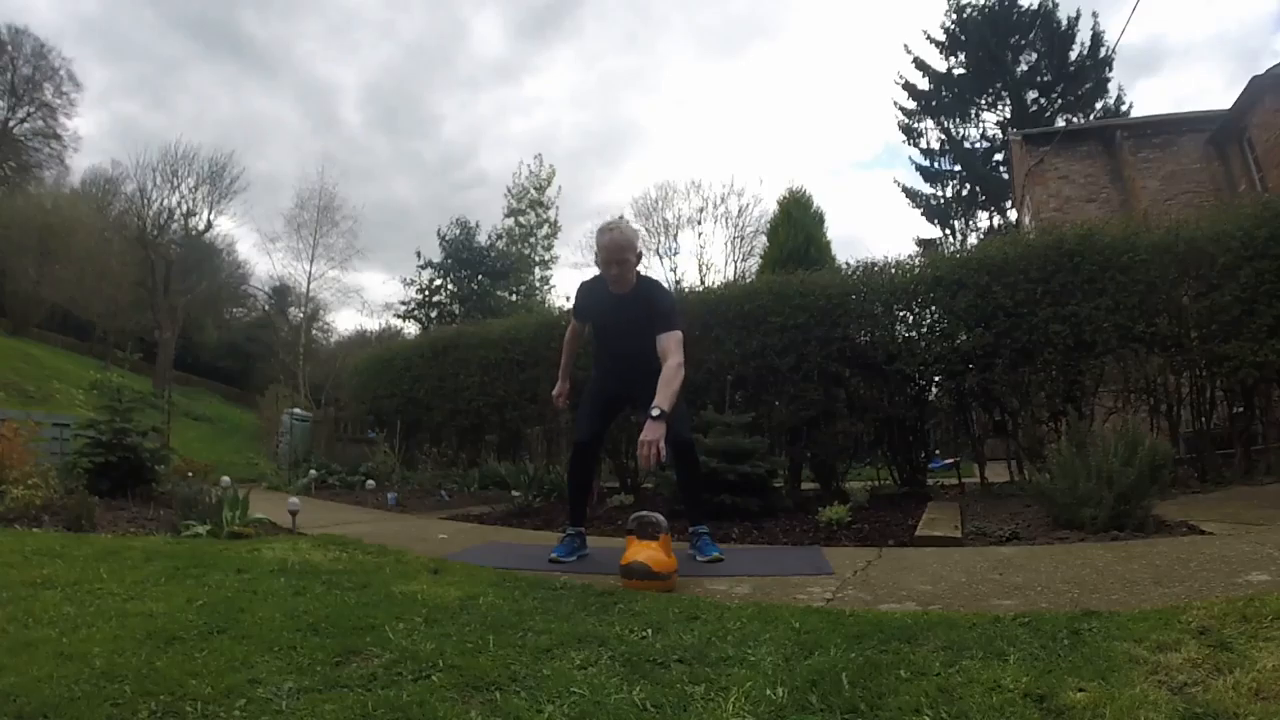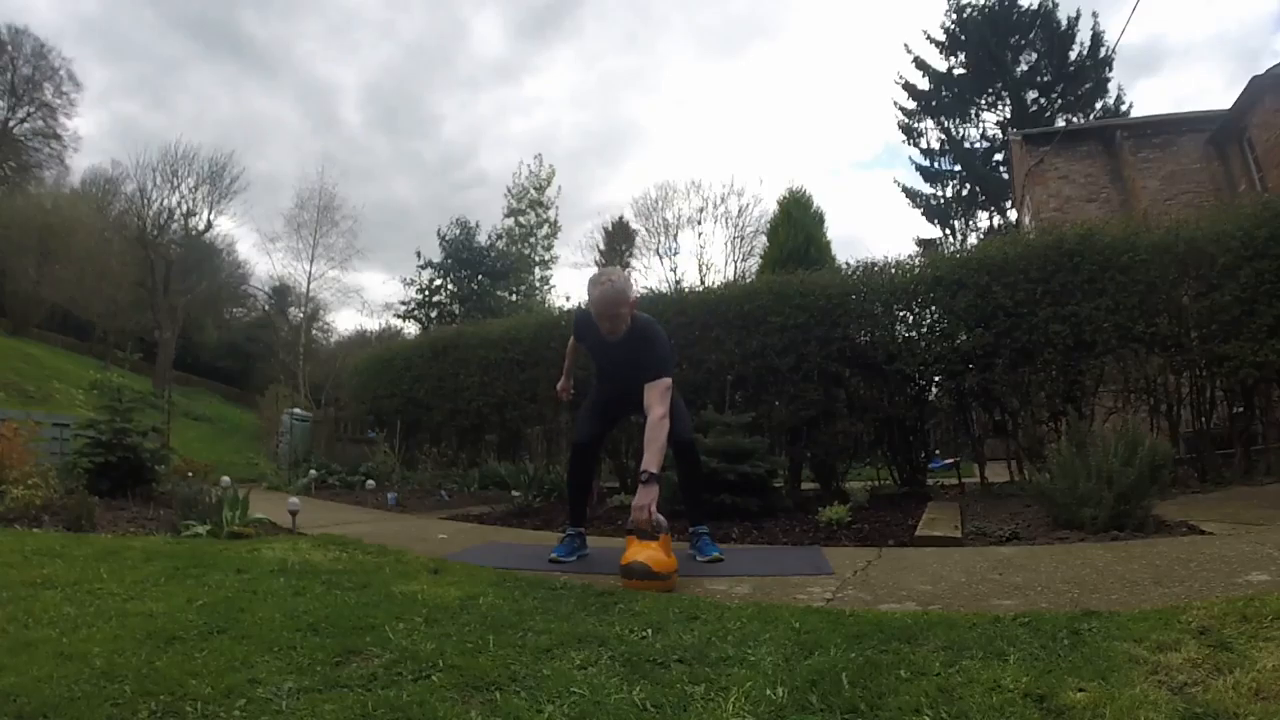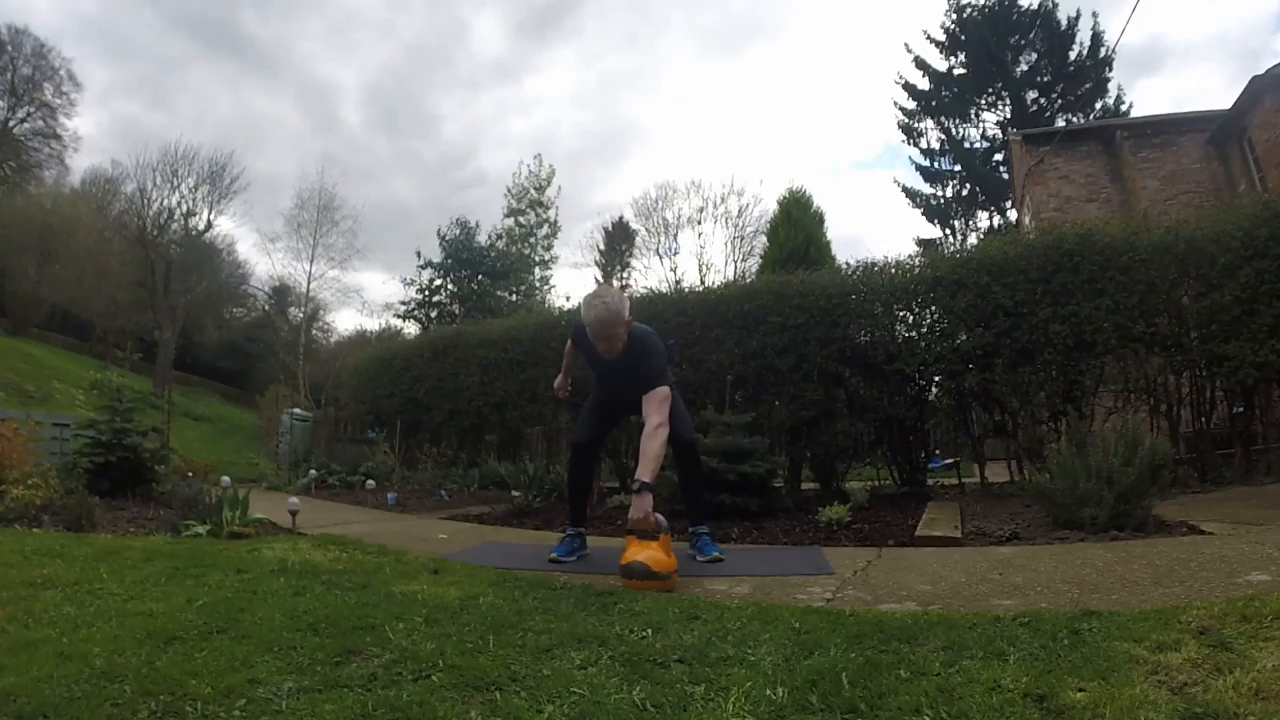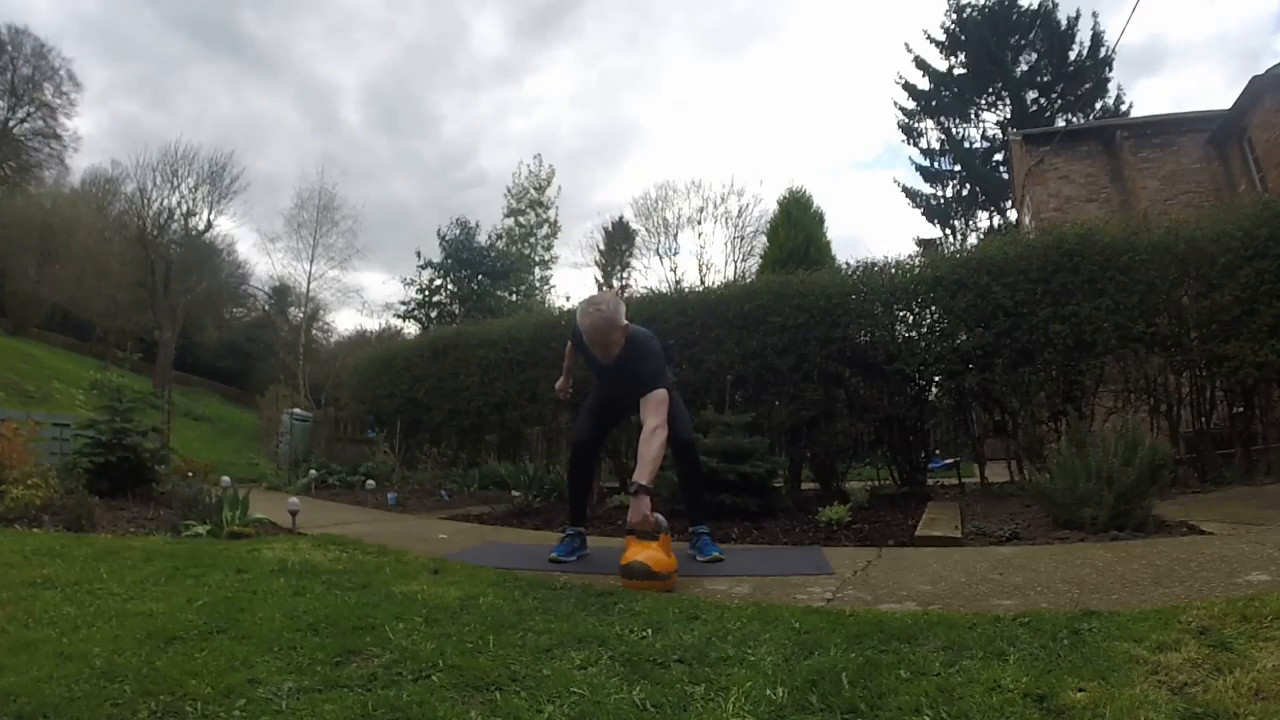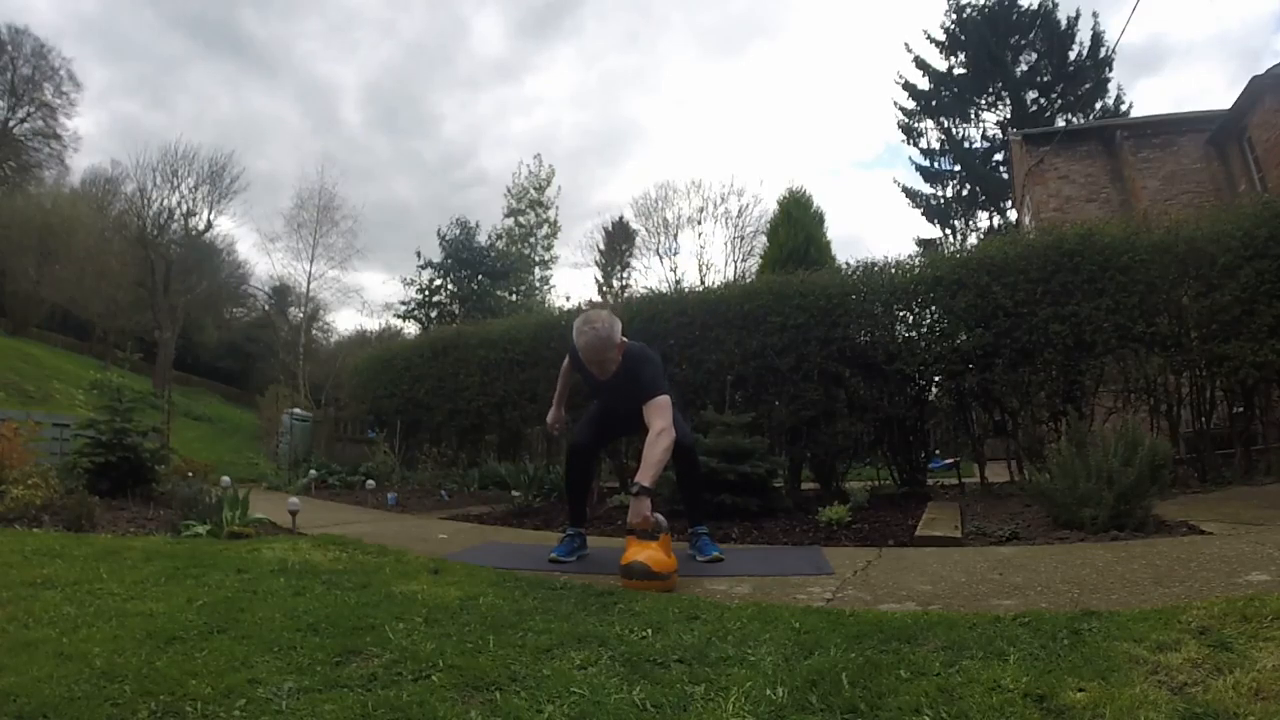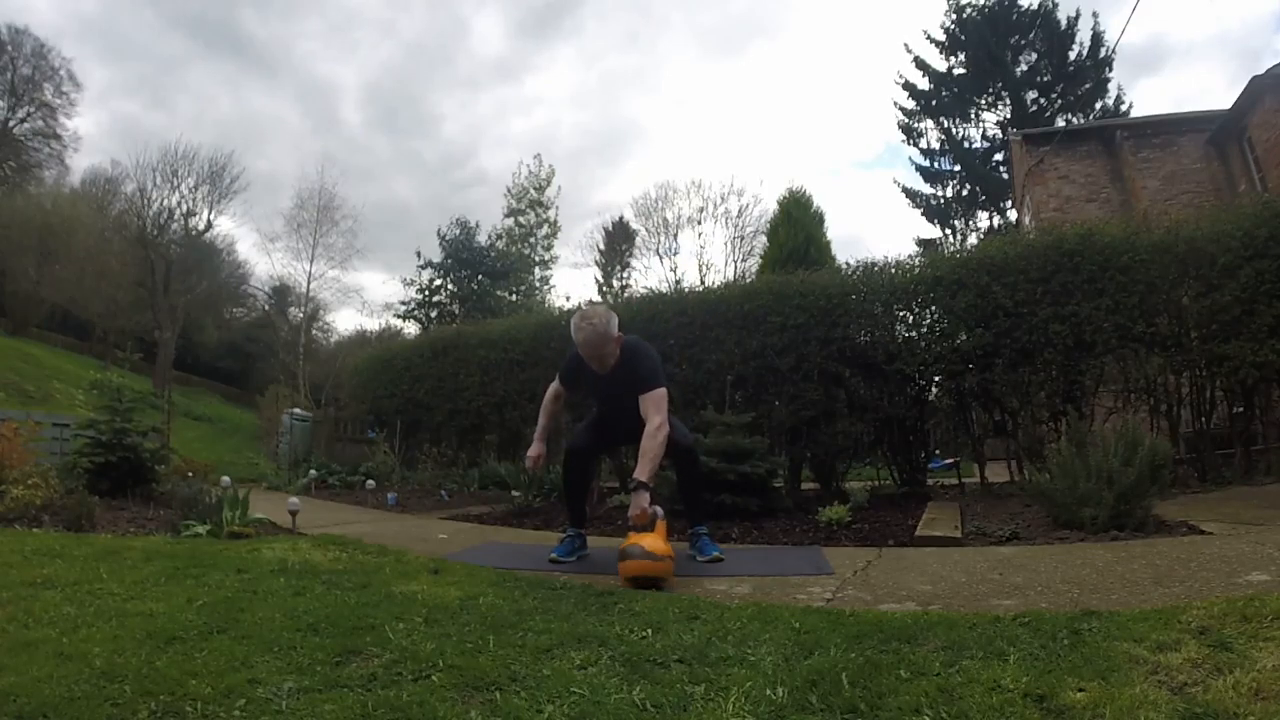
dt=0.2s
person 1, frame 1
left shoulder: (657, 297)
right shoulder: (589, 292)
left elbow: (674, 362)
right elbow: (575, 330)
left wrist: (657, 417)
right wrist: (563, 379)
left hip: (654, 383)
right hip: (606, 381)
left knee: (682, 443)
right knee: (583, 444)
left ankle: (698, 532)
right ankle: (575, 533)
person 1, frame 2
left shoulder: (652, 337)
right shoulder: (585, 321)
left elbow: (658, 414)
left wrist: (647, 480)
right wrist: (566, 377)
left hip: (652, 390)
right hip: (608, 389)
left knee: (684, 442)
right knee: (582, 444)
left ankle: (699, 533)
right ankle: (575, 534)
person 1, frame 3
left shoulder: (648, 347)
right shoulder: (583, 332)
left elbow: (657, 423)
left wrist: (642, 489)
right wrist: (564, 376)
left hip: (653, 393)
right hip: (608, 392)
left knee: (685, 442)
right knee: (582, 445)
left ankle: (699, 533)
right ankle: (575, 534)
person 1, frame 4
left shoulder: (646, 349)
right shoulder: (582, 335)
left elbow: (655, 426)
left wrist: (640, 491)
right wrist: (565, 378)
left hip: (653, 393)
right hip: (608, 392)
left knee: (684, 442)
right knee: (582, 444)
left ankle: (699, 532)
right ankle: (575, 533)
person 1, frame 5
left shoulder: (644, 362)
right shoulder: (581, 352)
left elbow: (663, 430)
left wrist: (641, 491)
right wrist: (557, 407)
left hip: (650, 406)
right hip: (608, 410)
left knee: (683, 446)
right knee: (578, 447)
left ankle: (699, 533)
right ankle: (575, 534)
person 1, frame 6
left shoulder: (642, 356)
right shoulder: (577, 361)
left elbow: (658, 424)
right elbow: (555, 394)
left wrist: (641, 487)
right wrist: (538, 441)
left hip: (647, 415)
right hip: (608, 420)
left knee: (685, 447)
right knee: (575, 450)
left ankle: (698, 533)
right ankle: (576, 534)
